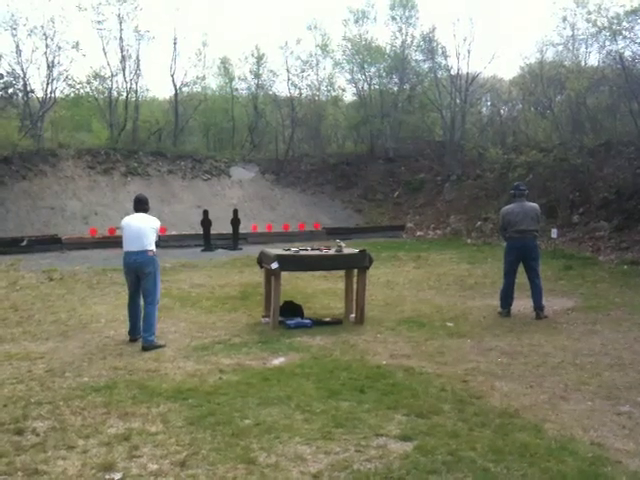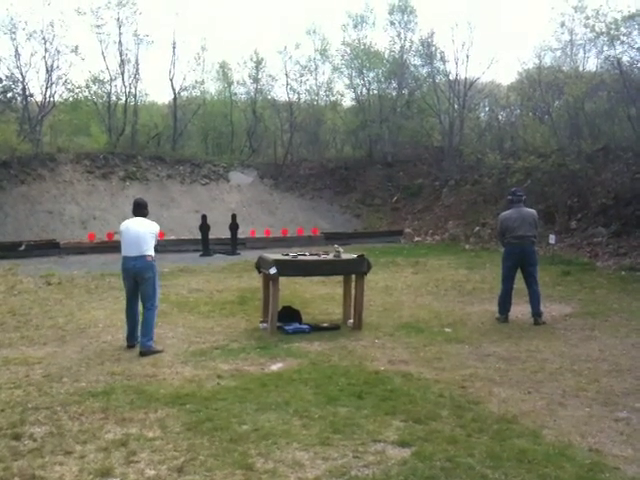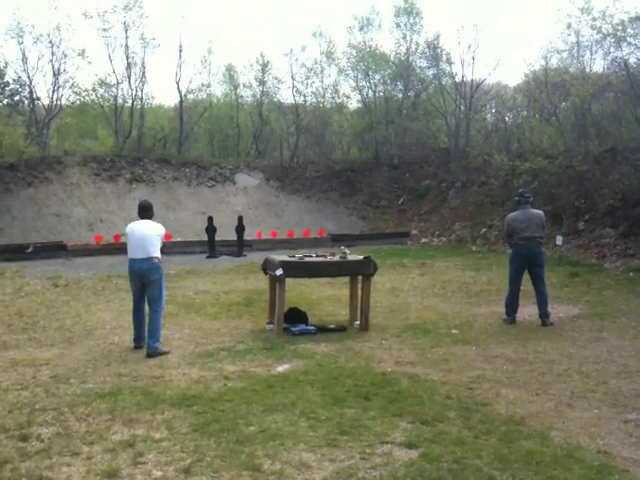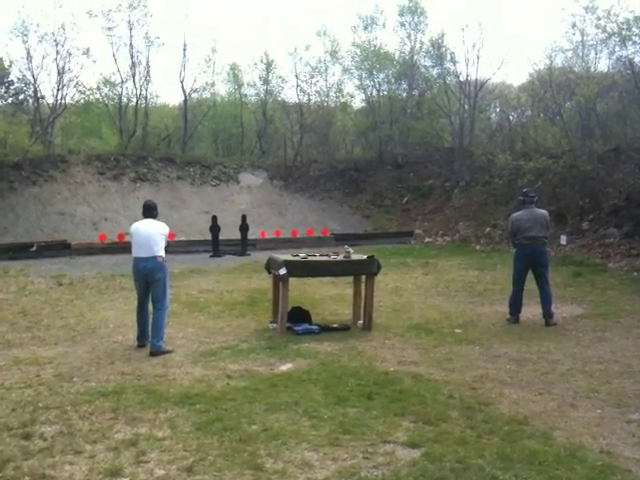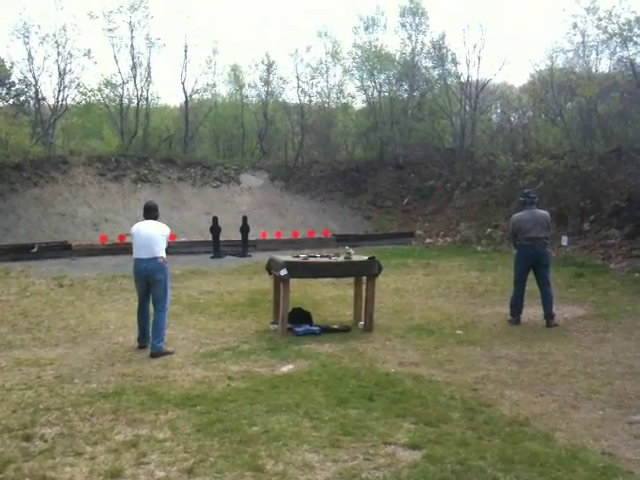
dt=1s
person 1, frame 1
left shoulder: (125, 222)
right shoulder: (154, 221)
left elbow: (126, 239)
left hip: (128, 259)
right hip: (147, 258)
left knee: (133, 297)
right knee: (151, 300)
left ankle: (134, 333)
right ankle: (148, 340)
person 1, frame 2
left shoulder: (124, 226)
right shoulder: (153, 226)
left elbow: (124, 243)
left hip: (127, 264)
right hip: (146, 264)
left knee: (131, 303)
right knee: (149, 305)
left ankle: (132, 339)
right ankle: (146, 345)
person 1, frame 3
left shoulder: (129, 228)
right shoulder: (159, 228)
left elbow: (130, 246)
left hip: (133, 266)
right hip: (152, 265)
left knee: (138, 304)
right knee: (156, 307)
left ankle: (139, 340)
right ankle: (153, 347)
person 1, frame 4
left shoulder: (134, 227)
right shoulder: (163, 227)
left elbow: (134, 245)
left hip: (138, 265)
right hip: (156, 264)
left knee: (142, 303)
right knee: (160, 305)
left ankle: (142, 339)
right ankle: (156, 345)
person 1, frame 5
left shoulder: (135, 228)
right shoulder: (164, 228)
left elbow: (135, 246)
left hip: (139, 266)
right hip: (157, 265)
left knee: (142, 304)
right knee: (160, 307)
left ankle: (143, 340)
right ankle: (157, 346)
person 2, frame 1
left shoulder: (505, 211)
right shoulder: (535, 208)
left elbow: (502, 230)
right elbow: (538, 226)
left hip: (513, 244)
right hip: (530, 243)
left knee: (509, 278)
right knee: (534, 278)
left ankle: (505, 309)
right ankle: (539, 310)
person 2, frame 2
left shoulder: (504, 216)
right shoulder: (533, 214)
left elbow: (500, 236)
right elbow: (536, 232)
left hip: (511, 250)
right hip: (529, 249)
left knee: (507, 284)
right knee: (532, 284)
left ankle: (503, 314)
right ankle: (537, 316)
person 2, frame 3
left shoulder: (511, 218)
right shoulder: (540, 215)
left elbow: (507, 237)
right elbow: (543, 233)
left hip: (518, 251)
right hip: (536, 250)
left knee: (514, 285)
right knee: (540, 285)
left ankle: (510, 316)
right ankle: (544, 317)
person 2, frame 4
left shoulder: (515, 217)
right shoulder: (545, 215)
left elbow: (511, 237)
right elbow: (548, 233)
left hip: (523, 251)
right hip: (540, 250)
left knee: (518, 285)
right knee: (544, 284)
left ankle: (514, 315)
right ankle: (548, 317)
person 2, frame 5
left shoulder: (515, 218)
right shoulder: (545, 215)
left elbow: (512, 238)
right elbow: (549, 234)
left hip: (523, 251)
right hip: (541, 251)
left knee: (519, 285)
right knee: (545, 285)
left ankle: (515, 316)
right ankle: (549, 318)
